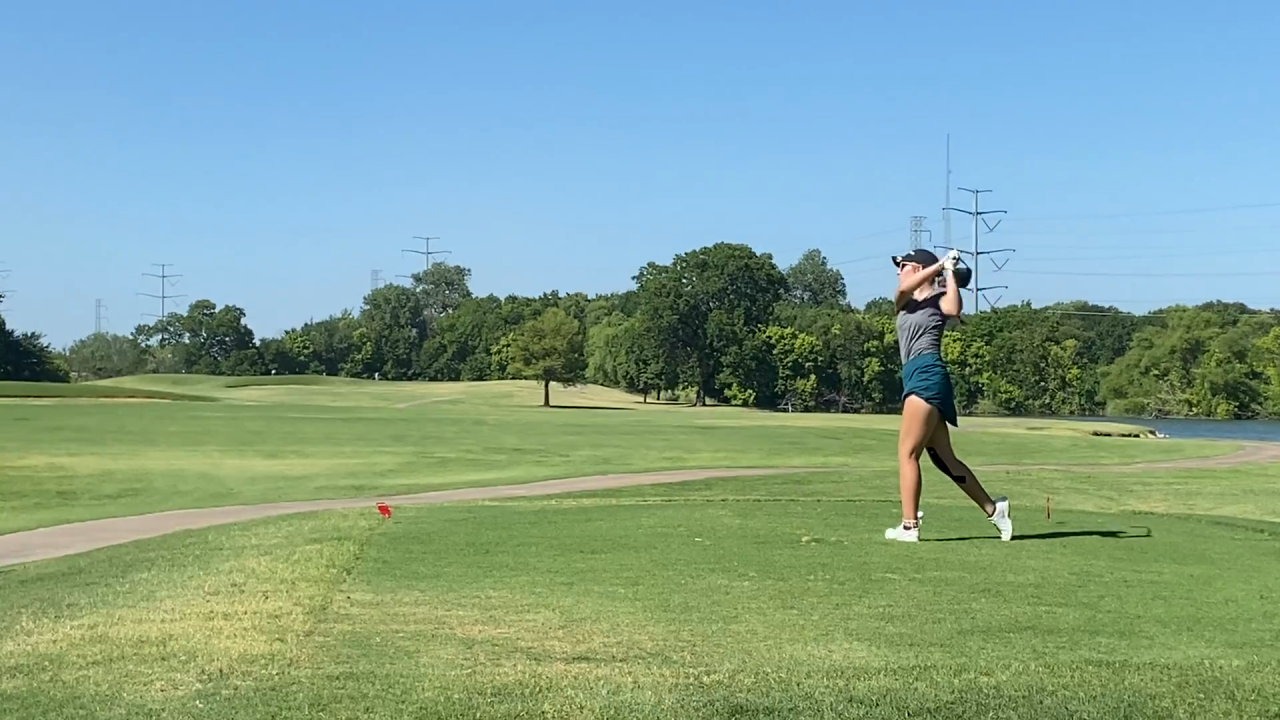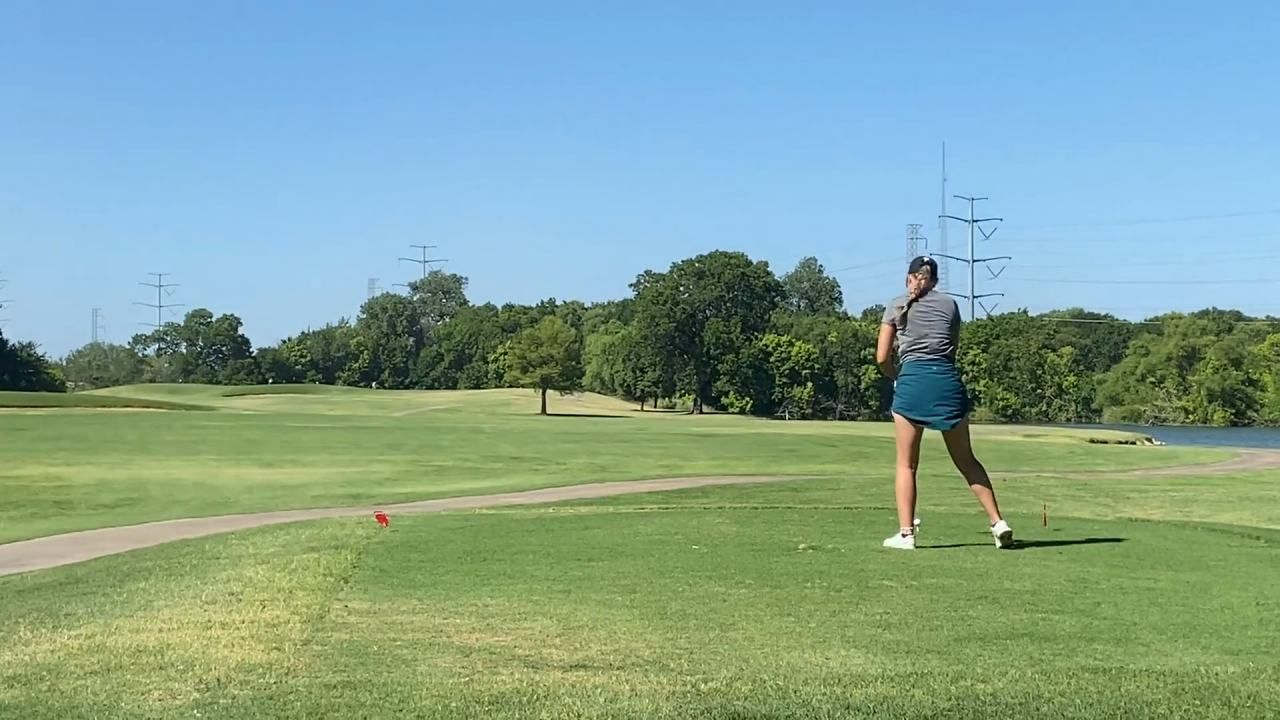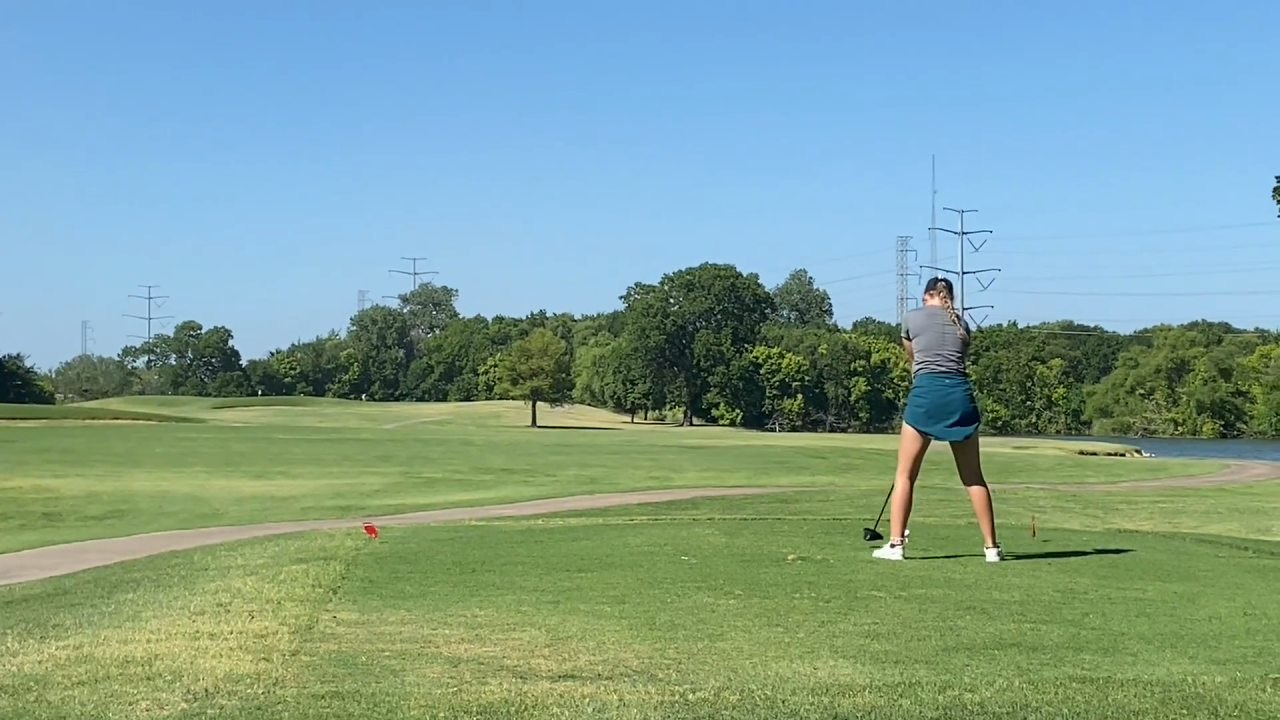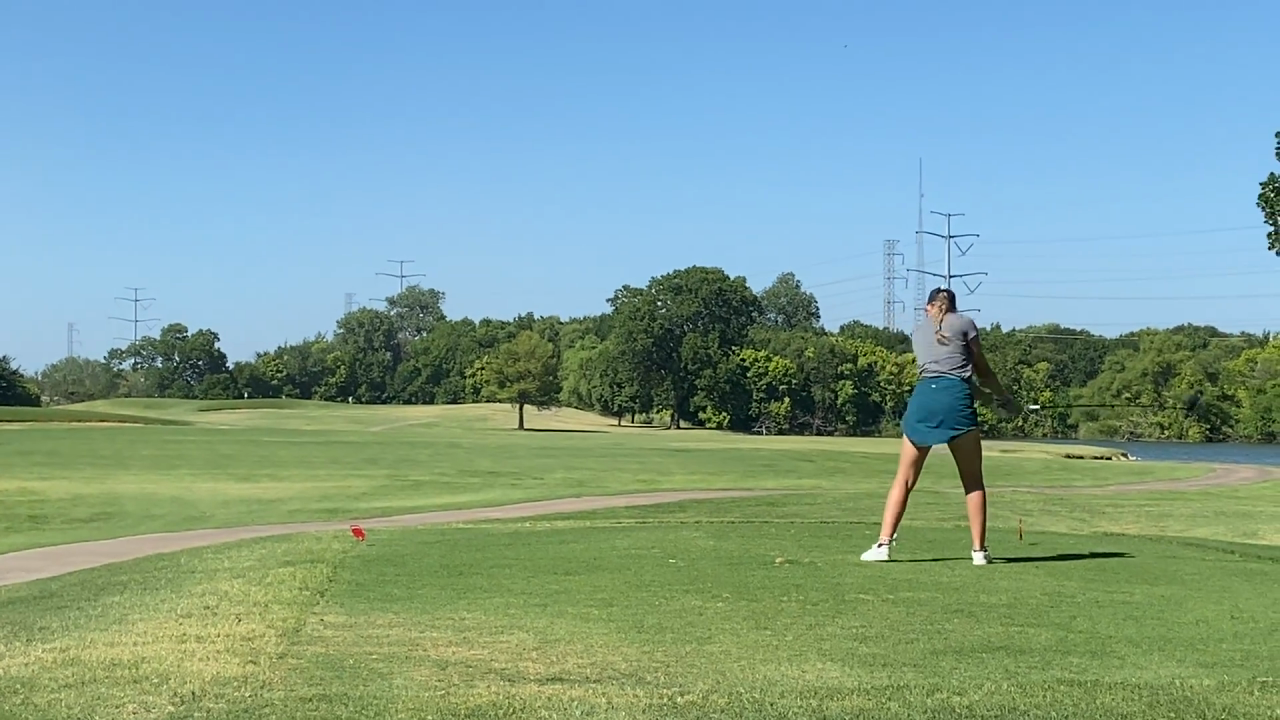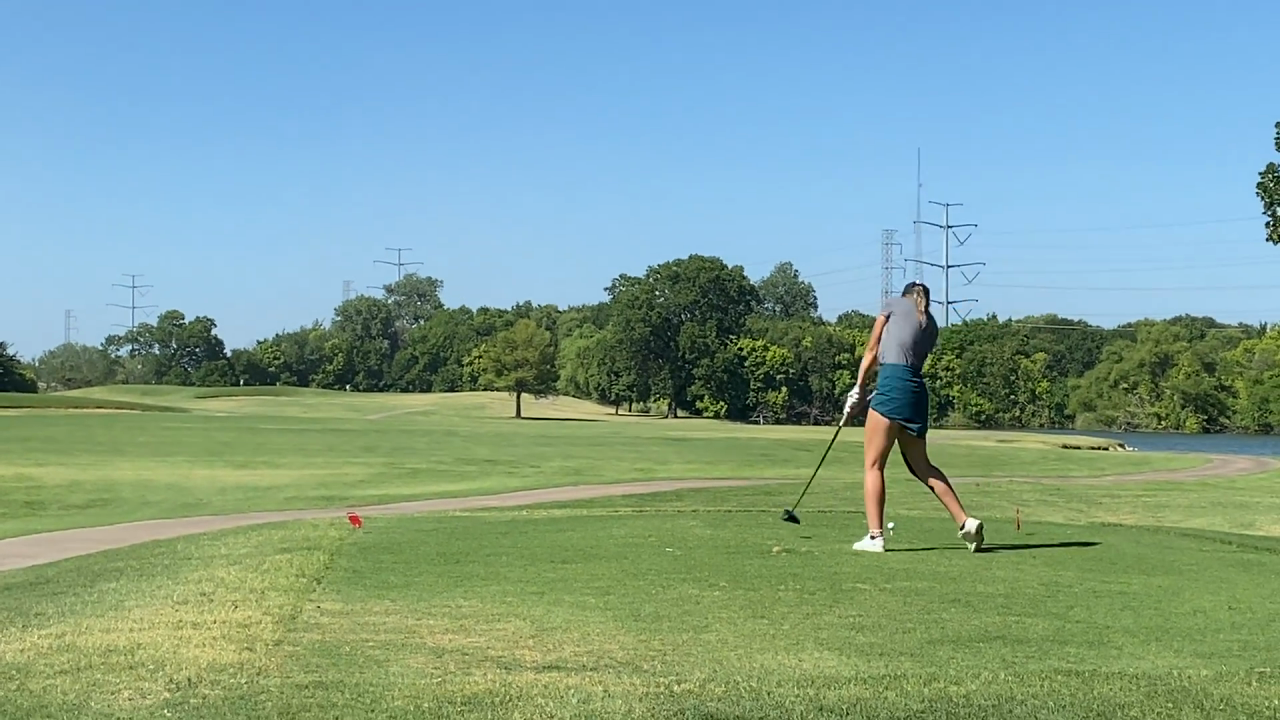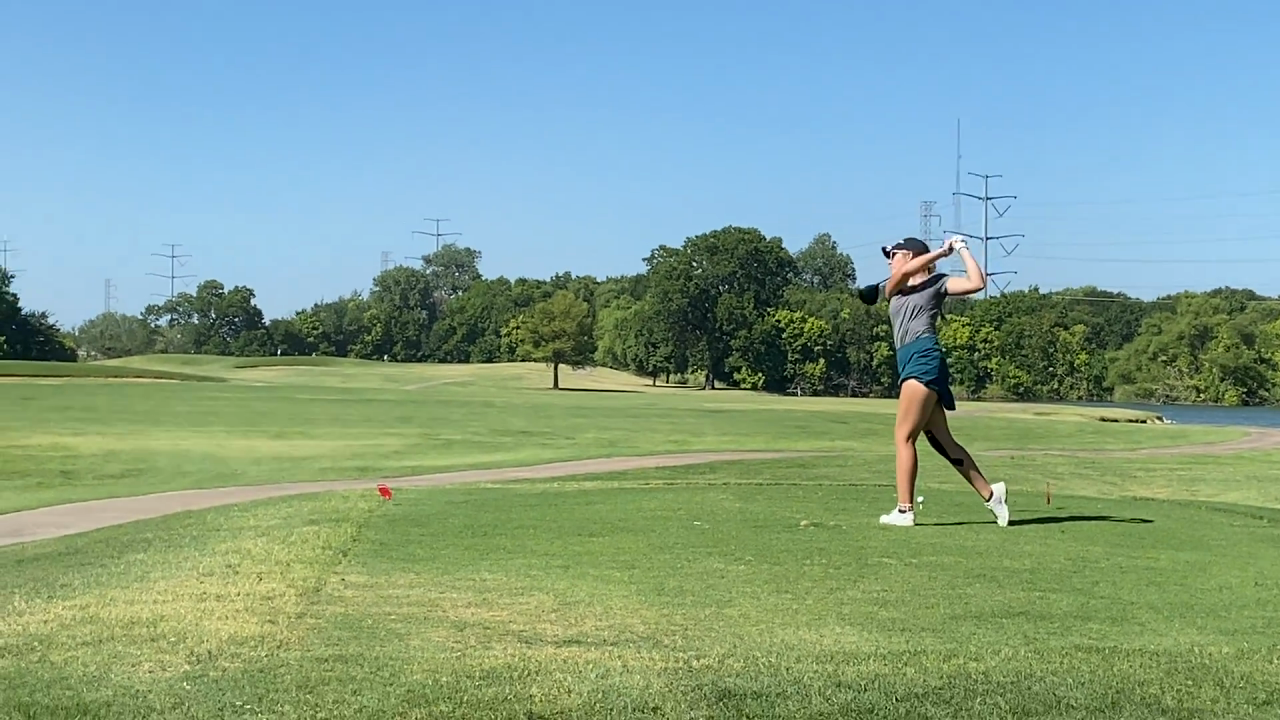
dt=0.7s
person 1, frame 1
left shoulder: (941, 296)
right shoulder: (904, 300)
left elbow: (954, 309)
right elbow: (904, 289)
left wrist: (950, 270)
right wrist: (938, 265)
left hip: (927, 375)
right hip: (916, 378)
left knee: (907, 453)
right knee: (943, 457)
left ankle: (909, 526)
right ankle: (994, 509)
person 1, frame 2
left shoulder: (897, 306)
right shoulder: (950, 304)
left elbow: (883, 358)
left wrist: (896, 377)
left hip: (913, 382)
right hip: (948, 382)
left knee: (906, 464)
right knee: (966, 460)
left ankle: (906, 534)
right ankle: (998, 523)
person 1, frame 3
left shoulder: (912, 318)
right shoulder: (962, 324)
left hip: (925, 393)
right hip: (960, 394)
left knee: (905, 474)
right knee: (973, 476)
left ankle: (895, 544)
right ankle: (991, 547)
person 1, frame 4
left shoulder: (918, 330)
right shoulder: (964, 323)
right elbow: (983, 371)
left wrist: (983, 394)
right wrist: (1004, 398)
left hip: (921, 399)
right hip: (954, 399)
left knee: (904, 480)
right knee: (972, 481)
left ankle: (883, 544)
right ankle: (979, 550)
person 1, frame 5
left shoulder: (892, 307)
right shoulder: (930, 324)
left elbow: (871, 352)
left wrist: (858, 389)
right wrist: (871, 394)
left hip: (892, 386)
right hip: (915, 392)
left knee: (873, 465)
right knee: (921, 466)
left ankle: (875, 536)
right ankle: (965, 522)
person 1, frame 6
left shoulder: (939, 282)
right shoulder: (895, 288)
left elbow: (977, 283)
right elbow: (904, 274)
left wrist: (961, 249)
right wrist: (938, 251)
left hip: (923, 360)
right hip: (911, 363)
left knee: (903, 437)
right knee: (942, 440)
left ankle: (904, 510)
right ankle: (990, 494)
